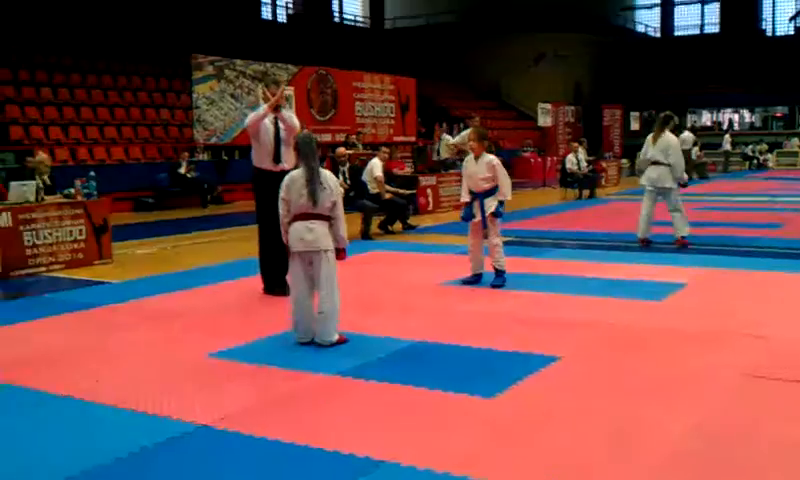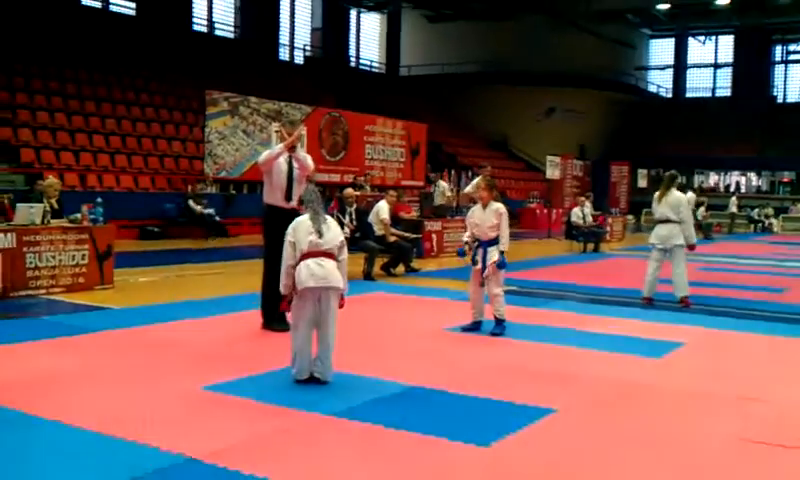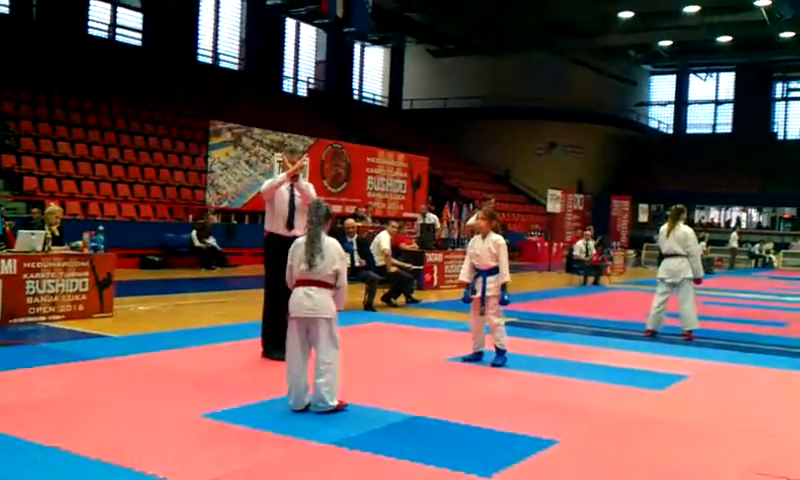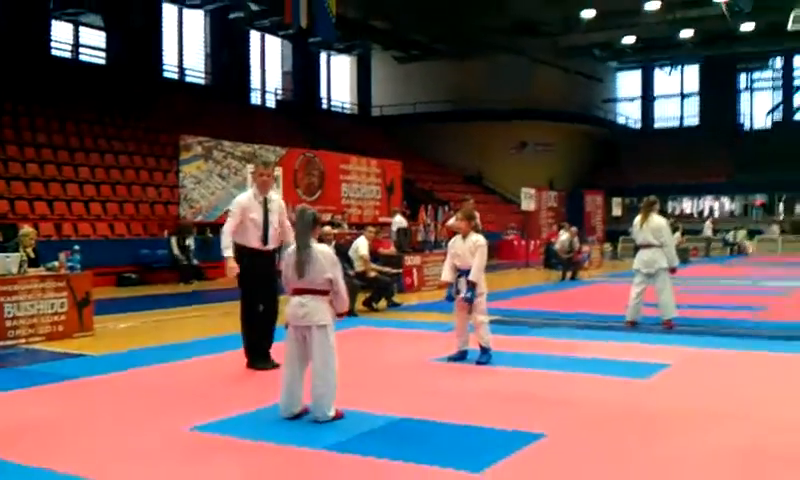
dt=0.5s
person 1, frame 1
left shoulder: (288, 118)
right shoulder: (259, 119)
left elbow: (295, 128)
right elbow: (248, 125)
left wrist: (279, 108)
right wrist: (270, 105)
left hip: (286, 177)
right hip: (265, 178)
right knee: (268, 229)
left ankle: (281, 277)
right ankle: (272, 281)
person 1, frame 2
left shoulder: (303, 158)
right shoulder: (273, 157)
left elbow: (309, 169)
right elbow: (262, 162)
left wrist: (294, 146)
right wrist: (286, 144)
left hip: (295, 215)
right hip: (274, 214)
right knee: (273, 265)
left ankle: (281, 313)
right ankle: (271, 316)
person 1, frame 3
left shoulder: (305, 187)
right shoulder: (275, 186)
left elbow: (310, 198)
right elbow: (264, 190)
left wrist: (296, 176)
right wrist: (288, 174)
right hip: (276, 243)
left knee: (291, 294)
right knee: (275, 294)
left ankle: (281, 343)
right ankle: (271, 345)
person 1, frame 4
left shoulder: (278, 202)
right shoulder: (243, 201)
left elbow: (285, 228)
right elbow: (228, 229)
right wrist: (229, 258)
left hip: (268, 257)
right hip: (248, 257)
left knee: (270, 306)
right knee: (251, 307)
left ankle: (264, 353)
right ankle: (254, 356)
person 2, frame 1
left shoulder: (290, 179)
right shoulder: (328, 178)
left elbow: (284, 215)
right elbow: (337, 215)
left wrist: (287, 240)
right wrist: (341, 244)
left hip: (297, 235)
right hip: (321, 236)
left knee: (300, 289)
right knee: (326, 288)
left ankle: (304, 334)
right ankle: (327, 335)
person 2, frame 2
left shoulder: (296, 224)
right shoulder: (333, 224)
left elbow: (288, 260)
right elbow: (342, 259)
left wrist: (286, 291)
right wrist: (342, 290)
left hip: (306, 274)
right hip: (330, 276)
left knee: (302, 327)
right knee: (326, 328)
left ankle: (302, 372)
right ankle: (322, 372)
person 2, frame 3
left shoulder: (297, 244)
right shoulder: (334, 245)
left elbow: (290, 279)
right elbow: (341, 281)
right wrist: (339, 305)
left hip: (299, 301)
right hip: (323, 302)
left knee: (297, 354)
right knee: (326, 352)
left ankle: (298, 400)
right ankle: (326, 400)
person 2, frame 4
left shoulder: (290, 253)
right shoulder: (324, 252)
left elbow: (287, 284)
right elbow: (337, 285)
right wrist: (341, 308)
left hip: (296, 309)
right hip: (318, 310)
left knee: (294, 361)
right knee: (323, 362)
left ankle: (289, 407)
right ankle: (323, 410)
person 3, frame 1
left shoulder: (492, 161)
right shoulder: (467, 161)
left elbow: (504, 182)
right elbow: (465, 184)
left wrist: (500, 203)
right wrist: (466, 205)
left hip: (490, 201)
right hip: (475, 202)
left knee: (493, 239)
right knee: (474, 240)
left ankle: (500, 273)
right ankle: (476, 273)
person 3, frame 2
left shoulder: (499, 209)
right shoulder: (474, 211)
left elbow: (504, 233)
right elbow: (470, 231)
left wrist: (501, 254)
right wrist: (466, 243)
left hip: (493, 251)
right hip: (479, 251)
left knee: (495, 288)
right knee: (475, 288)
left ankle: (500, 322)
right ankle: (477, 320)
person 3, frame 3
left shoulder: (498, 240)
right shoulder: (473, 241)
left elbow: (503, 265)
right elbow: (468, 263)
left wrist: (503, 288)
right wrist: (467, 285)
left hip: (492, 281)
right hip: (477, 281)
left knee: (495, 318)
right knee: (476, 318)
left ankle: (501, 352)
right ankle: (478, 351)
person 3, frame 4
left shoulder: (479, 240)
right shoulder: (453, 242)
left elbow: (478, 264)
right elbow: (449, 263)
left wrist: (471, 285)
right wrist: (449, 285)
left hip: (474, 282)
right hip: (459, 282)
left knee: (479, 317)
right knee: (460, 318)
left ankle: (485, 350)
right ankle: (462, 350)
person 4, frame 1
left shoulder: (651, 137)
right shoulder: (672, 139)
left elbow: (643, 158)
right elbow: (676, 162)
left wrist: (642, 171)
right wrist: (683, 178)
left hip: (651, 174)
right hip: (666, 175)
left knee: (647, 207)
right knee: (675, 207)
left ankle: (643, 237)
right ankle: (681, 237)
person 4, frame 2
left shoulder: (657, 196)
right shoulder: (680, 197)
right elbow: (686, 219)
right wrist: (691, 240)
left hip: (659, 232)
right hip: (675, 232)
left knee: (654, 265)
right knee: (679, 266)
left ankle: (647, 295)
right ankle: (683, 297)
person 4, frame 3
left shoulder: (663, 229)
right shoulder: (687, 231)
right elbow: (693, 253)
right wrist: (698, 273)
left hip: (667, 265)
right hip: (683, 266)
left knee: (660, 298)
right knee: (686, 300)
left ankle: (651, 328)
right ankle: (688, 330)
person 4, frame 4
left shoulder: (637, 221)
right shoulder: (660, 221)
right elbow: (667, 243)
right wrist: (673, 263)
left hip: (642, 256)
right hip: (657, 256)
left knee: (637, 288)
right knee: (664, 289)
left ankle: (631, 318)
right ankle: (667, 319)
